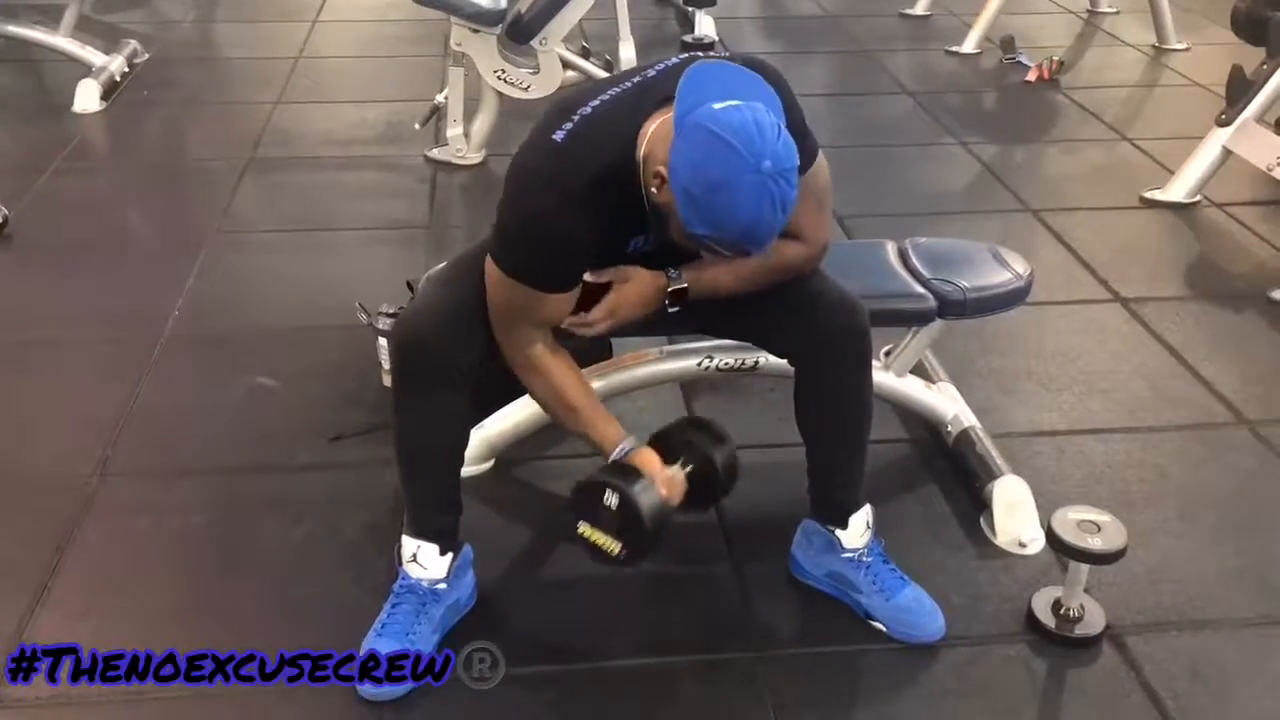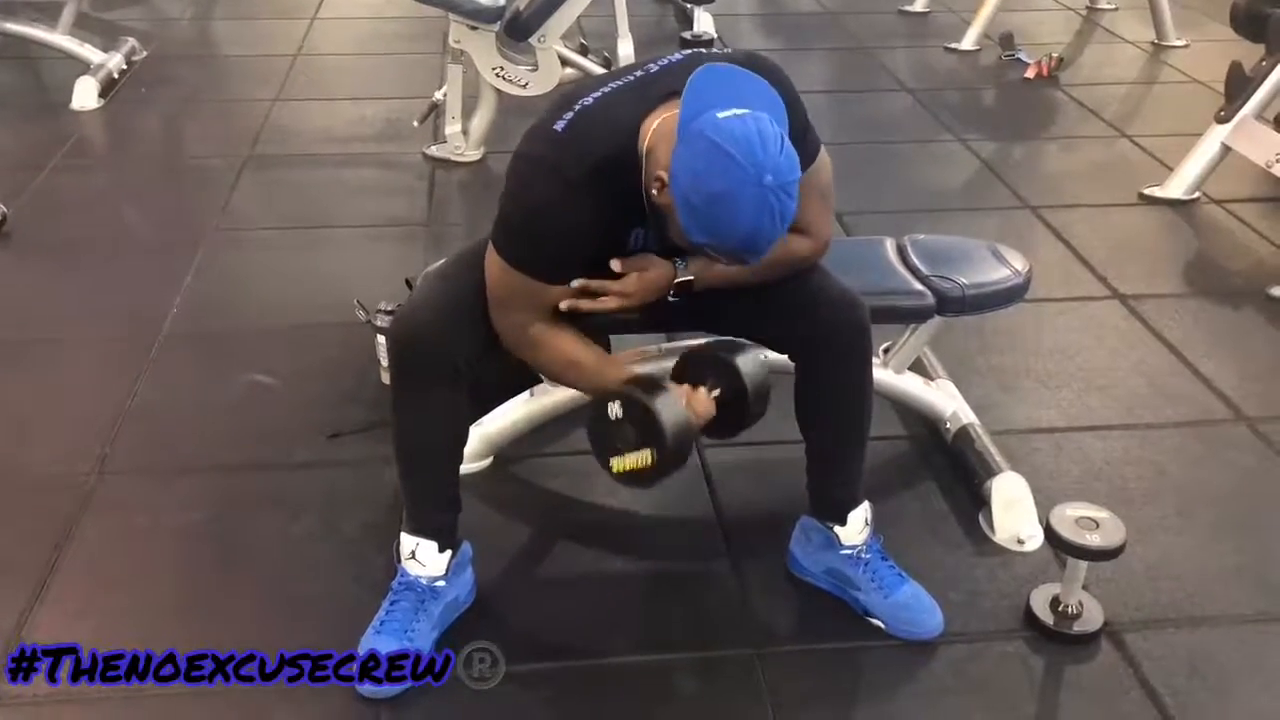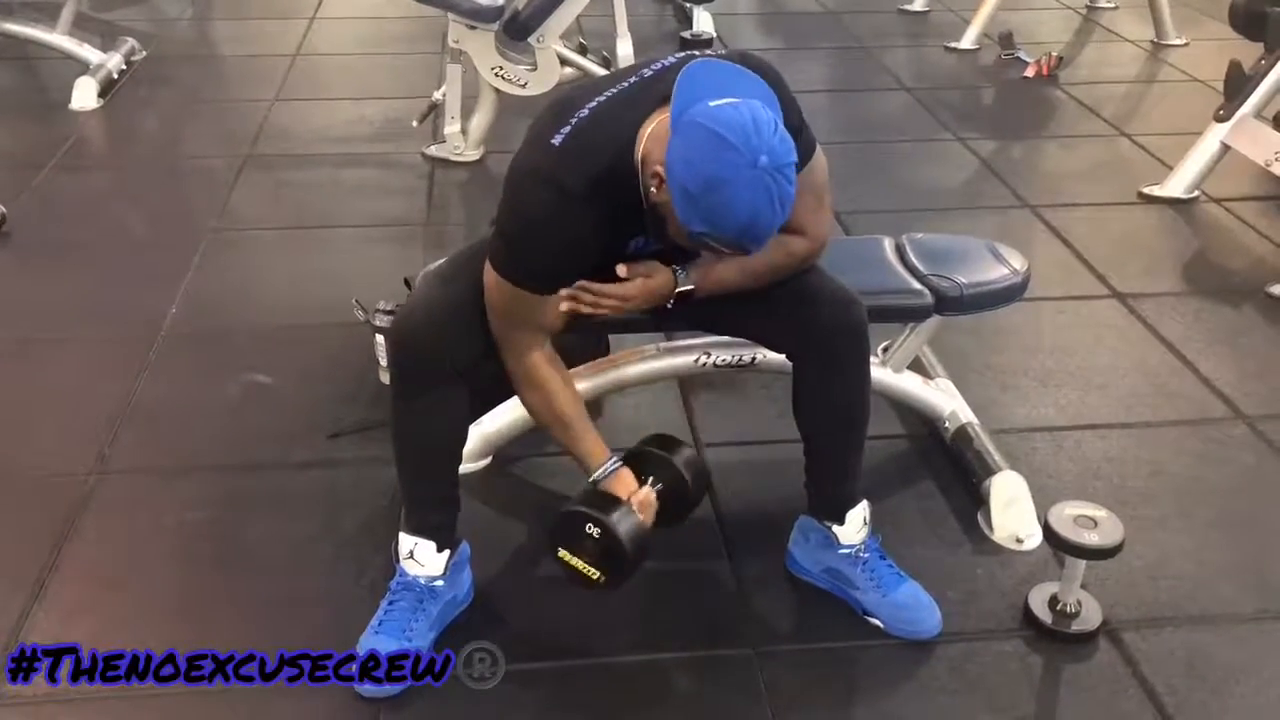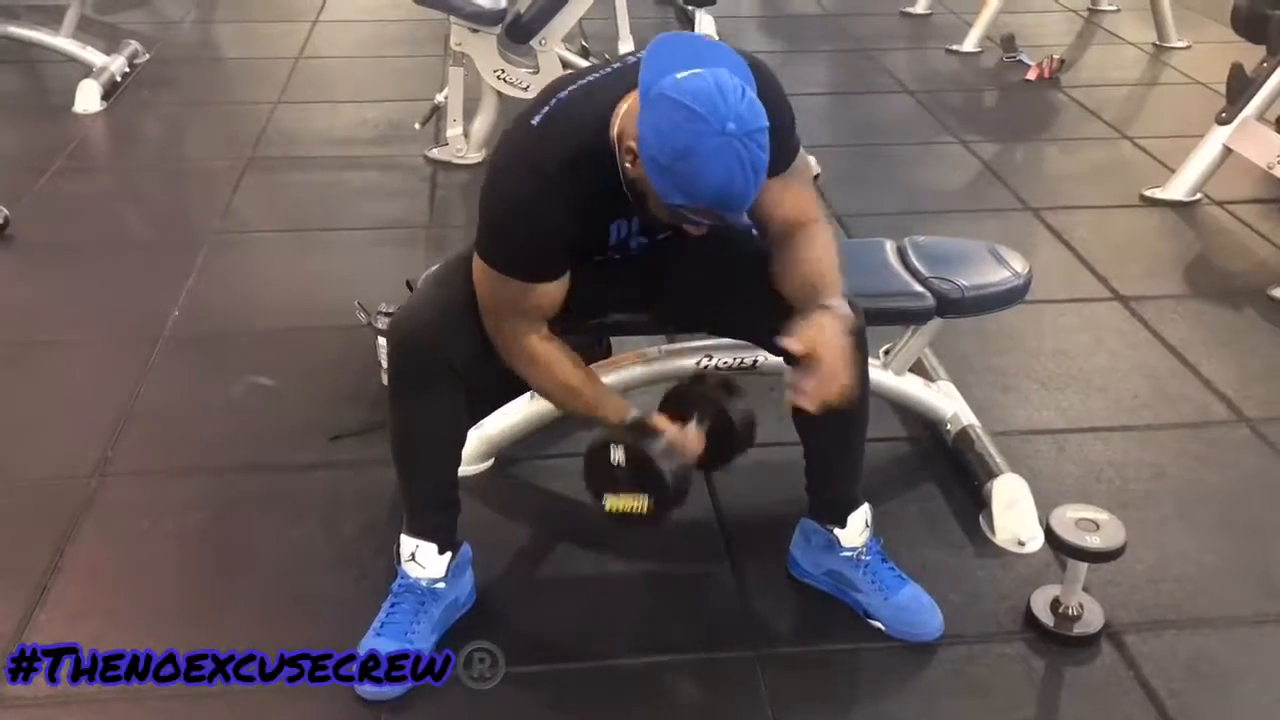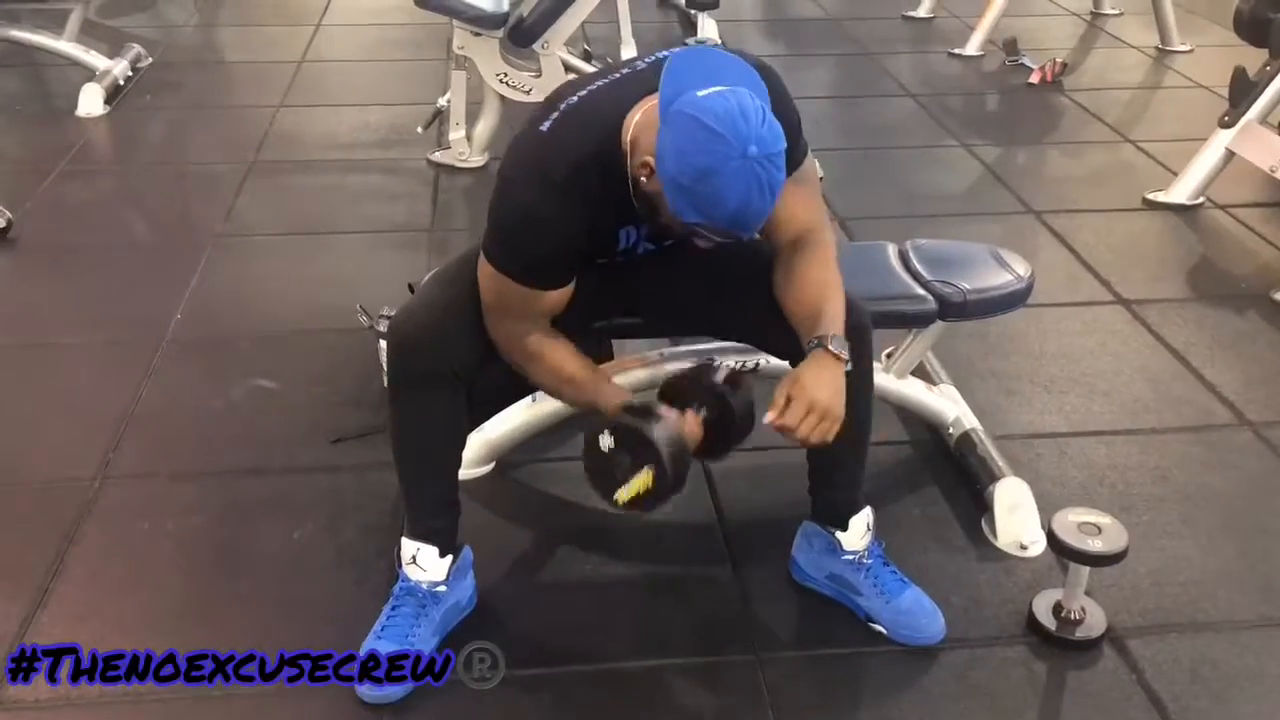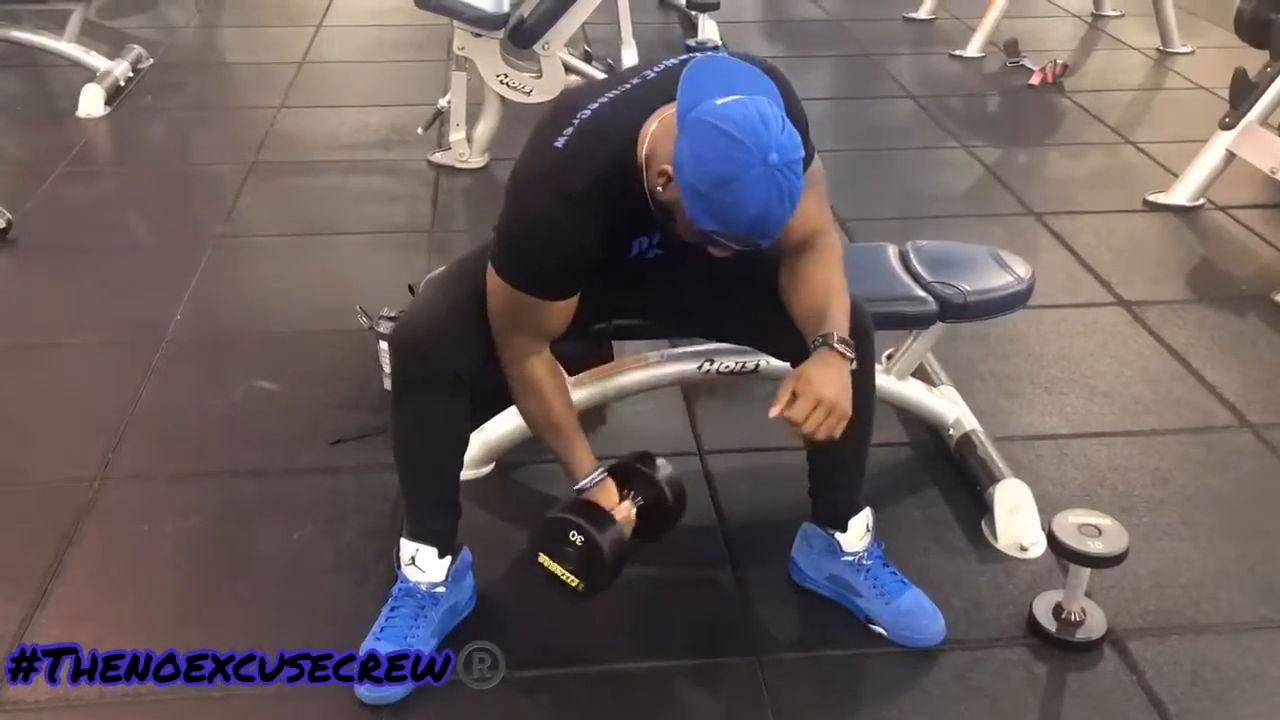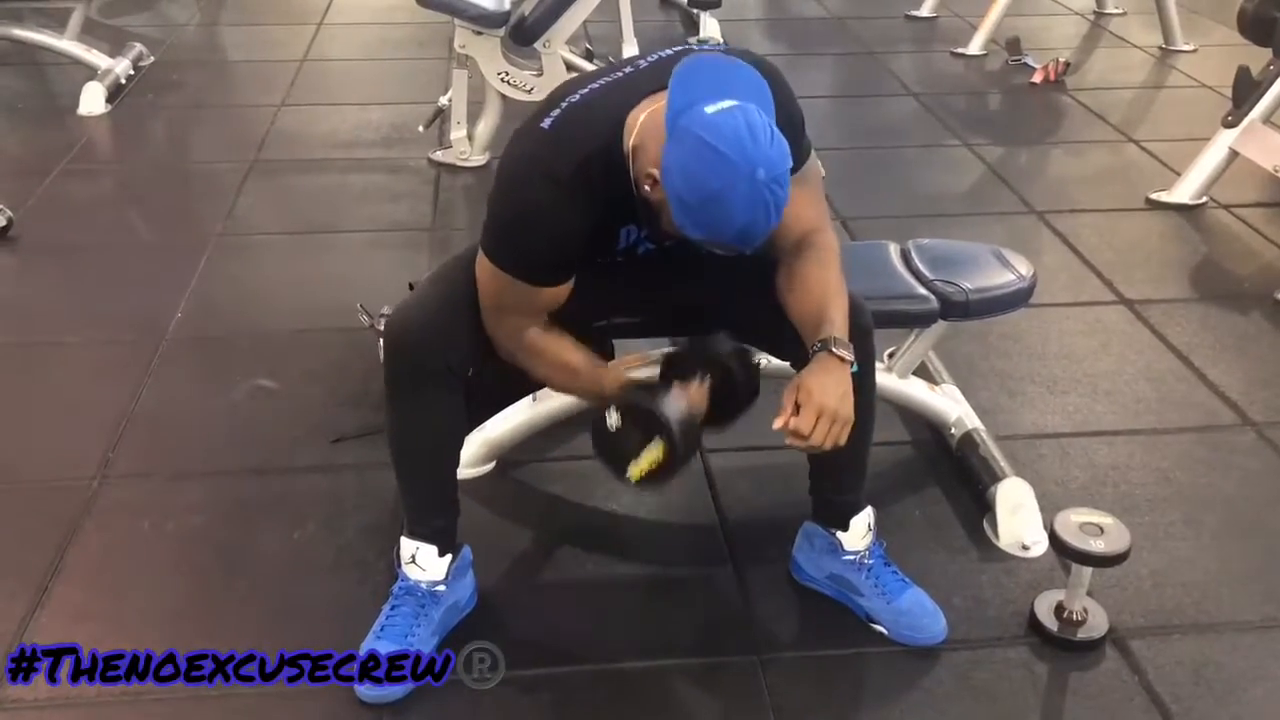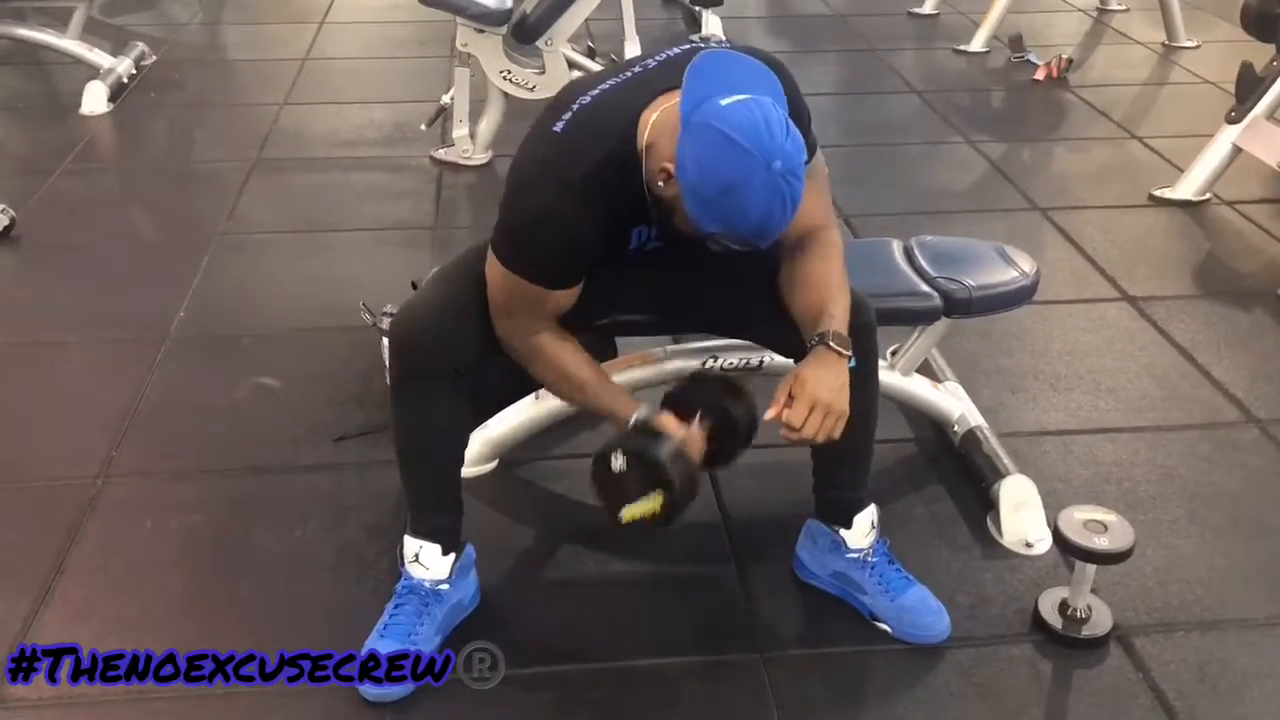
dt=0.4s
person 1, frame 1
left shoulder: (760, 107)
right shoulder: (556, 180)
left elbow: (806, 241)
right elbow: (525, 338)
left wrist: (670, 287)
right wrist: (625, 454)
left hip: (673, 274)
right hip: (557, 268)
left knee: (837, 324)
right knee: (425, 339)
left ankle: (838, 541)
right ankle: (433, 568)
person 1, frame 2
left shoulder: (763, 101)
right shoulder: (557, 173)
left elbow: (812, 235)
right elbow: (521, 323)
left wrist: (680, 275)
left hip: (674, 265)
right hip: (557, 267)
left knee: (840, 321)
right knee: (423, 336)
left ankle: (837, 538)
right ankle: (432, 565)
person 1, frame 3
left shoulder: (758, 103)
right shoulder: (555, 185)
left elbow: (807, 234)
right elbow: (525, 345)
left wrist: (681, 282)
right wrist: (608, 473)
left hip: (675, 270)
right hip: (563, 264)
left knee: (836, 320)
right knee: (423, 336)
left ankle: (834, 536)
right ankle: (430, 565)
person 1, frame 4
left shoulder: (747, 97)
right shoulder: (536, 165)
left elbow: (801, 222)
right elbow: (519, 332)
left wrist: (831, 314)
right wrist: (630, 425)
left hip: (677, 262)
right hip: (557, 266)
left knee: (833, 328)
right knee: (421, 339)
left ankle: (837, 539)
right ankle: (431, 565)
person 1, frame 5
left shoulder: (756, 104)
right shoulder: (545, 175)
left elbow: (803, 235)
right elbow: (519, 333)
left wrist: (826, 351)
left hip: (677, 263)
right hip: (563, 275)
left knee: (842, 323)
right knee: (420, 342)
left ankle: (839, 543)
right ankle: (432, 572)
person 1, frame 6
left shoulder: (762, 109)
right shoulder: (559, 187)
left elbow: (811, 238)
right elbow: (524, 348)
left wrist: (833, 349)
right wrist: (591, 481)
left hip: (674, 257)
right hip: (564, 268)
left knee: (847, 328)
right knee: (424, 343)
left ankle: (838, 543)
right ankle: (432, 570)
person 1, frame 7
left shoulder: (758, 105)
right shoulder: (546, 173)
left elbow: (807, 237)
right elbow: (516, 328)
left wrist: (833, 354)
left hip: (675, 259)
right hip: (561, 270)
left knee: (846, 324)
right knee: (417, 339)
left ankle: (840, 543)
right ankle: (432, 570)
person 1, frame 8
left shoulder: (765, 100)
right shoulder: (559, 177)
left elbow: (812, 232)
right elbow: (526, 330)
left wrist: (828, 347)
right wrist: (638, 419)
left hip: (678, 253)
right hip: (562, 268)
left knee: (850, 321)
right knee: (423, 338)
left ankle: (843, 540)
right ankle: (436, 567)
